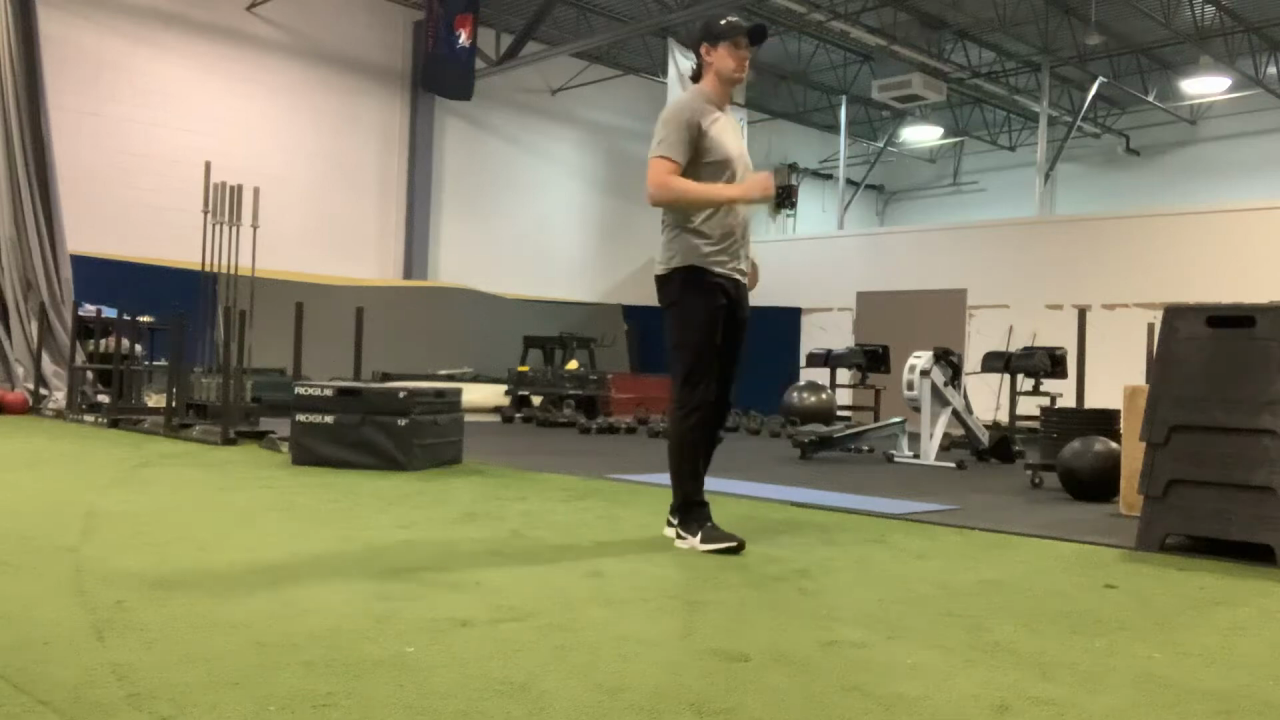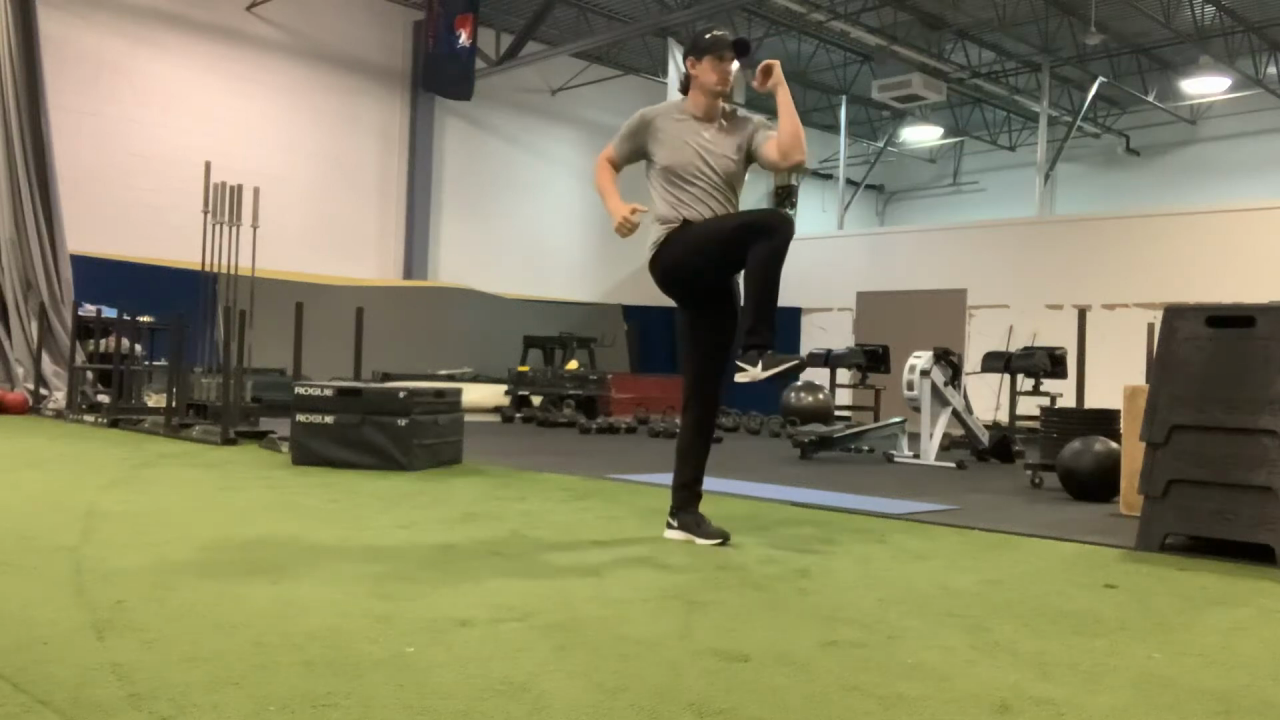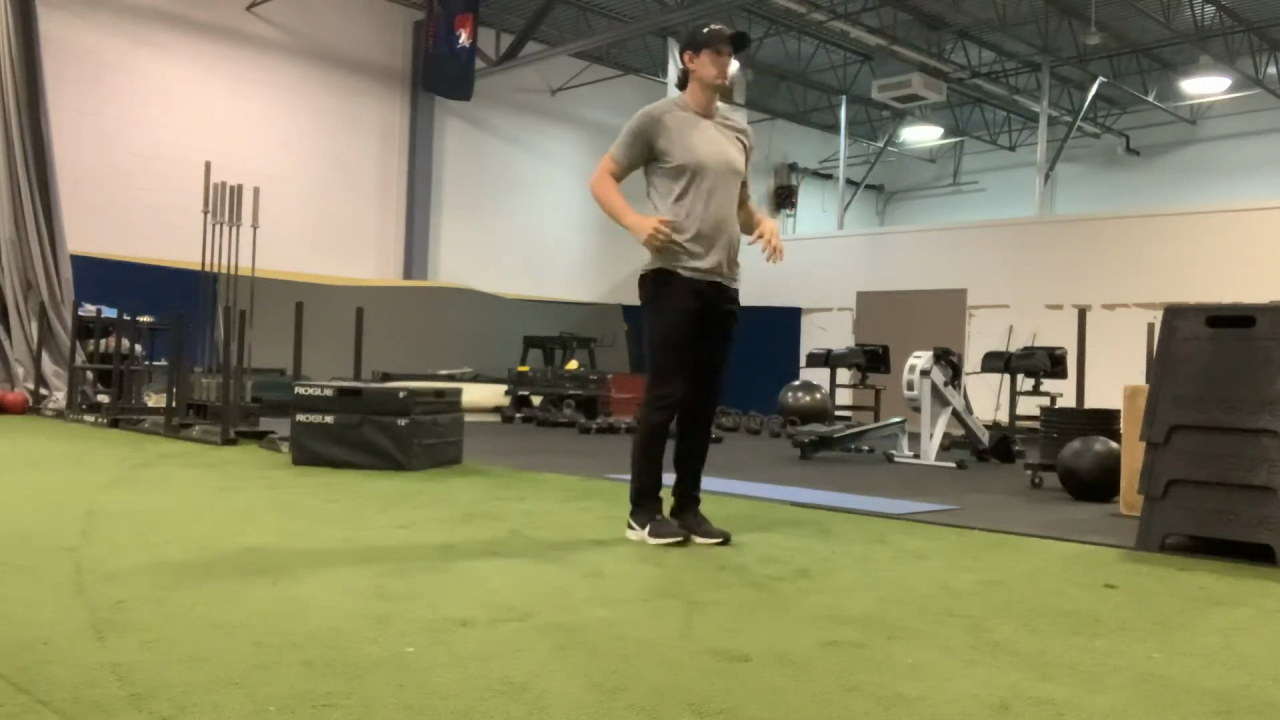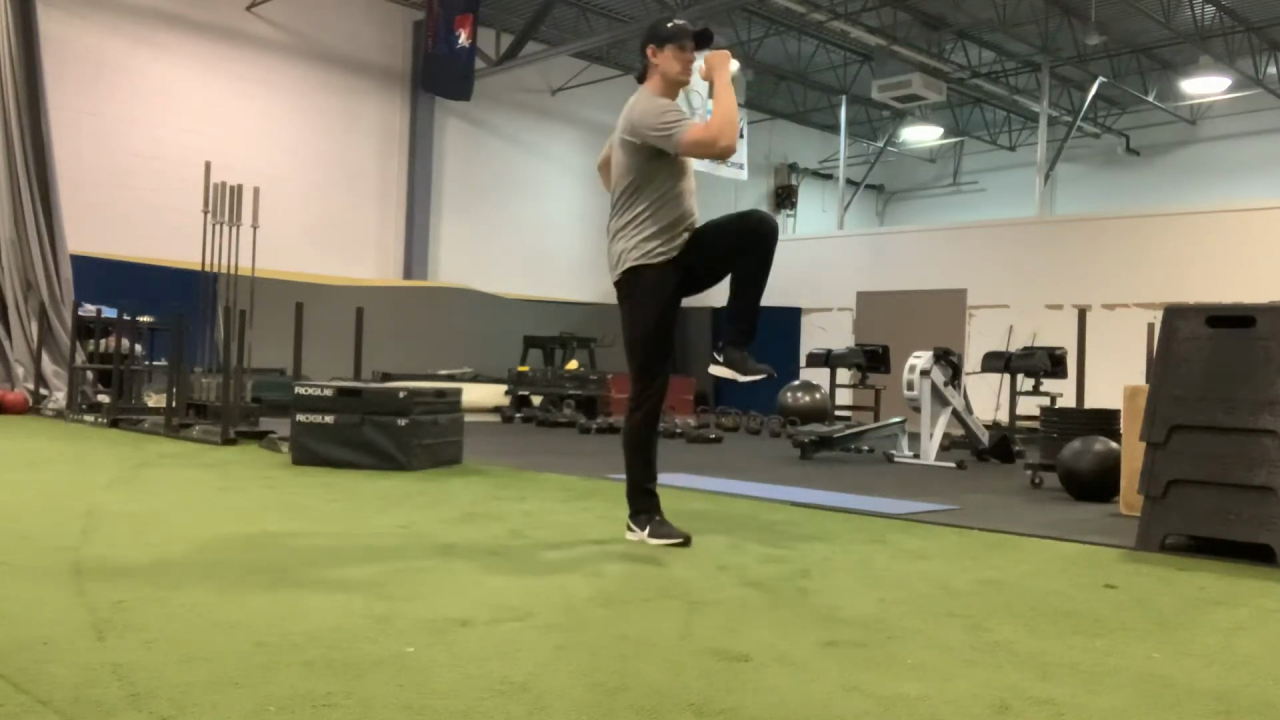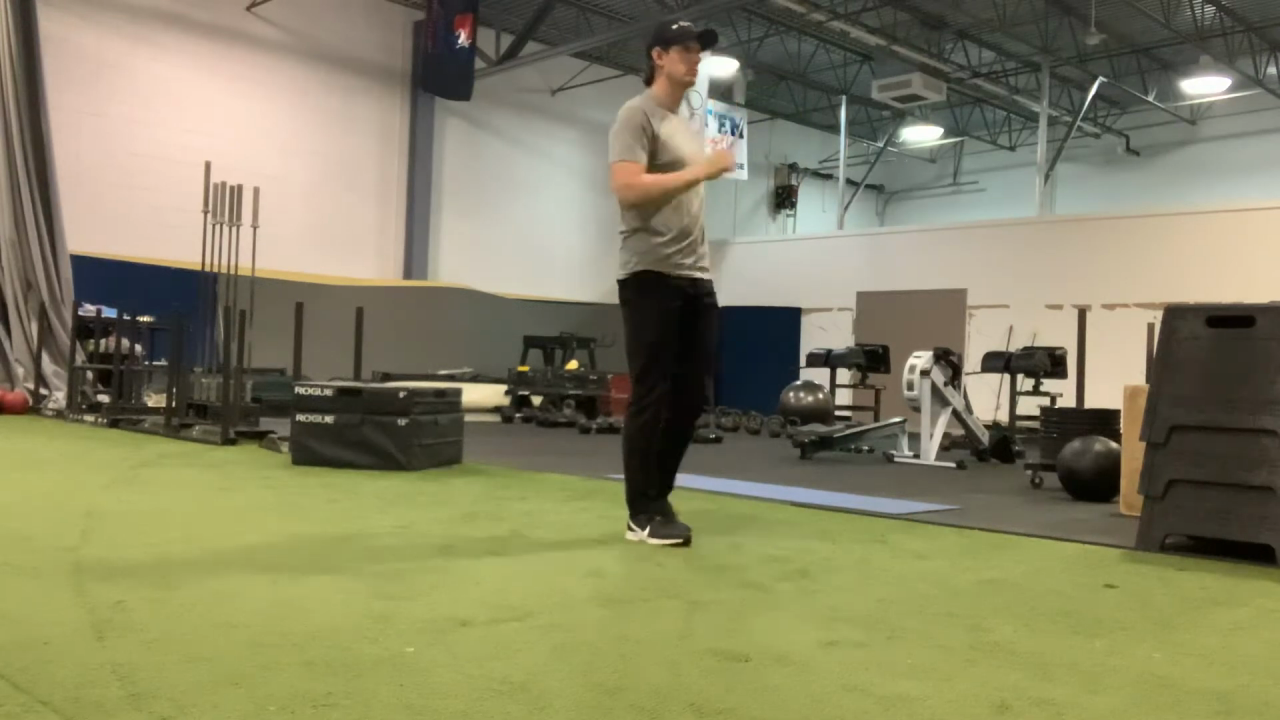
dt=1s
person 1, frame 1
left shoulder: (728, 122)
right shoulder: (686, 111)
right elbow: (660, 187)
left wrist: (745, 252)
right wrist: (738, 190)
left hip: (730, 277)
right hip: (692, 274)
left knee: (719, 400)
right knee: (694, 398)
left ankle: (683, 509)
right ankle: (691, 519)
person 1, frame 2
left shoulder: (745, 127)
right shoulder: (653, 121)
left elbow: (792, 157)
right elbow: (605, 162)
left wrist: (780, 89)
right wrist: (615, 206)
left hip: (717, 274)
right hip: (676, 255)
left knee: (704, 395)
right knee: (774, 224)
left ankle: (683, 511)
right ankle: (757, 352)
person 1, frame 3
left shoulder: (738, 132)
right shoulder: (657, 119)
right elbow: (601, 180)
left wrist: (763, 223)
right wrist: (635, 221)
left hip: (722, 283)
right hip: (672, 278)
left knee: (703, 399)
right knee: (667, 394)
left ankle: (687, 507)
right ankle: (643, 512)
person 1, frame 4
left shoulder: (657, 109)
right shoulder: (649, 110)
left elbow: (604, 163)
right elbow: (722, 144)
right wrist: (722, 78)
left hip: (682, 251)
right hip: (645, 264)
left knee: (758, 227)
right knee: (649, 391)
left ankle: (733, 350)
right ankle: (642, 514)
person 1, frame 5
left shoulder: (685, 123)
right shoulder: (638, 115)
right elbow: (629, 190)
right wrist: (700, 169)
left hip: (694, 275)
right hip: (651, 276)
left knee: (690, 397)
right knee: (651, 397)
left ankle: (659, 499)
right ankle: (642, 514)
